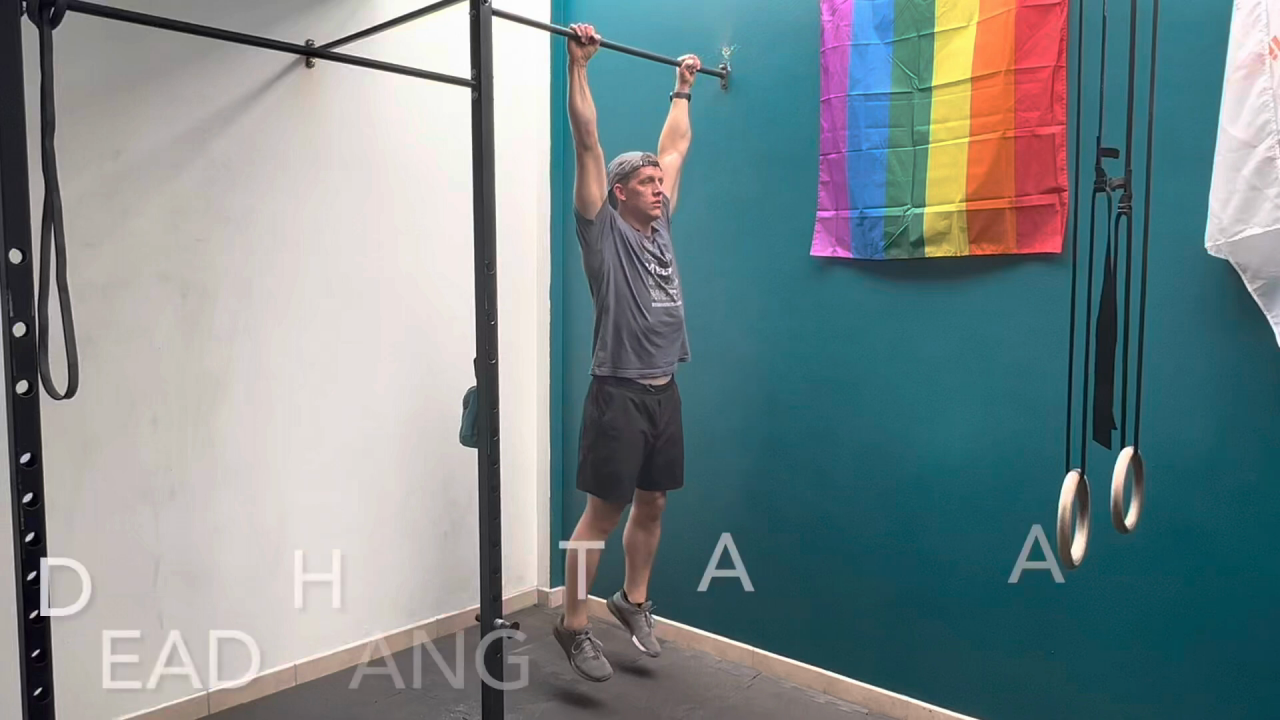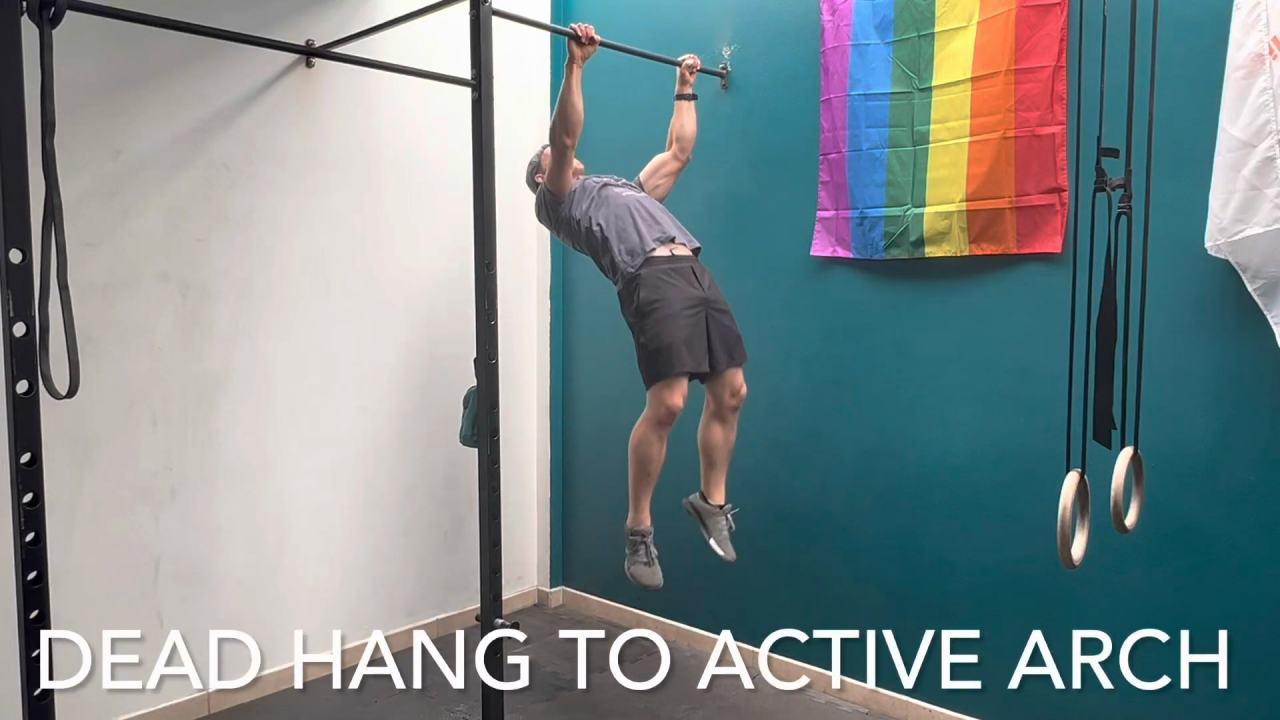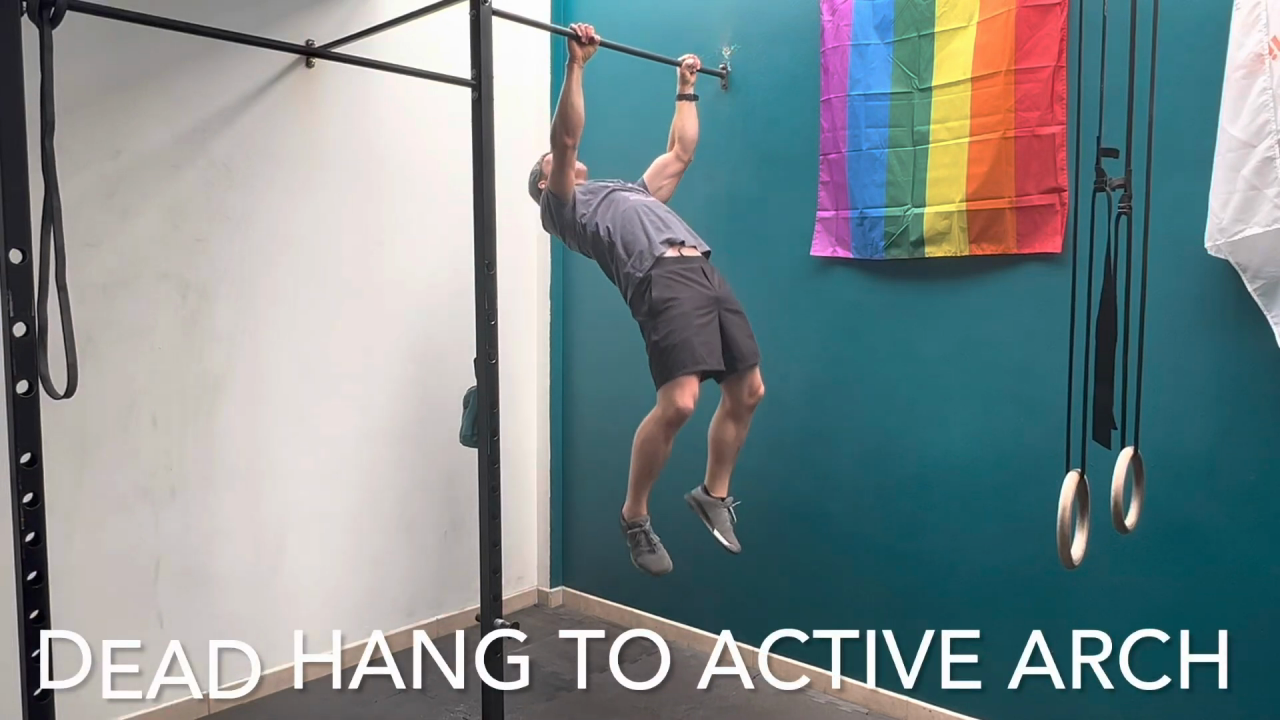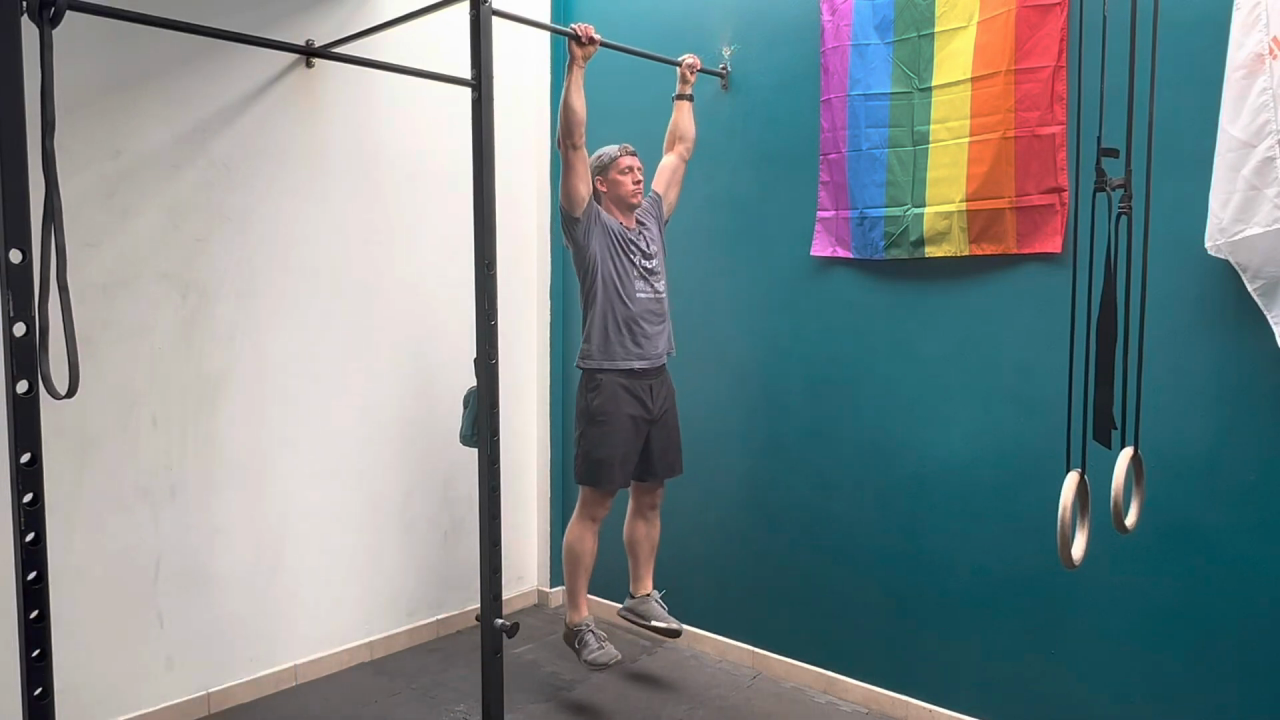
dt=1s
person 1, frame 1
left shoulder: (659, 226)
right shoulder: (602, 229)
left elbow: (675, 146)
right elbow: (587, 145)
left wrist: (682, 86)
right wrist: (578, 64)
left hip: (664, 392)
right hip: (619, 394)
left knee: (651, 506)
right knee: (601, 514)
left ankle: (634, 604)
right ankle: (573, 626)
person 1, frame 2
left shoulder: (624, 188)
right shoulder: (557, 202)
left elbow: (677, 153)
right elbow: (564, 138)
left wrist: (684, 87)
right wrist: (575, 63)
left hip: (696, 273)
right hip: (653, 279)
left knee: (730, 393)
right knee: (667, 403)
left ankle: (712, 500)
right ankle: (638, 528)
person 1, frame 3
left shoulder: (631, 193)
right shoulder: (562, 206)
left elbow: (679, 154)
right elbow: (564, 139)
left wrist: (685, 88)
right wrist: (576, 63)
left hip: (706, 276)
right hip: (663, 282)
left knee: (747, 393)
right knee: (677, 404)
left ankle: (713, 495)
right ankle: (634, 517)
person 1, frame 4
left shoulder: (652, 218)
right shoulder: (588, 224)
left elbow: (680, 149)
right elbow: (570, 144)
left wrist: (684, 87)
right wrist: (577, 64)
left hip: (657, 381)
right hip: (609, 383)
left knee: (649, 499)
right knee: (594, 505)
left ankle: (642, 597)
right ankle: (578, 622)
